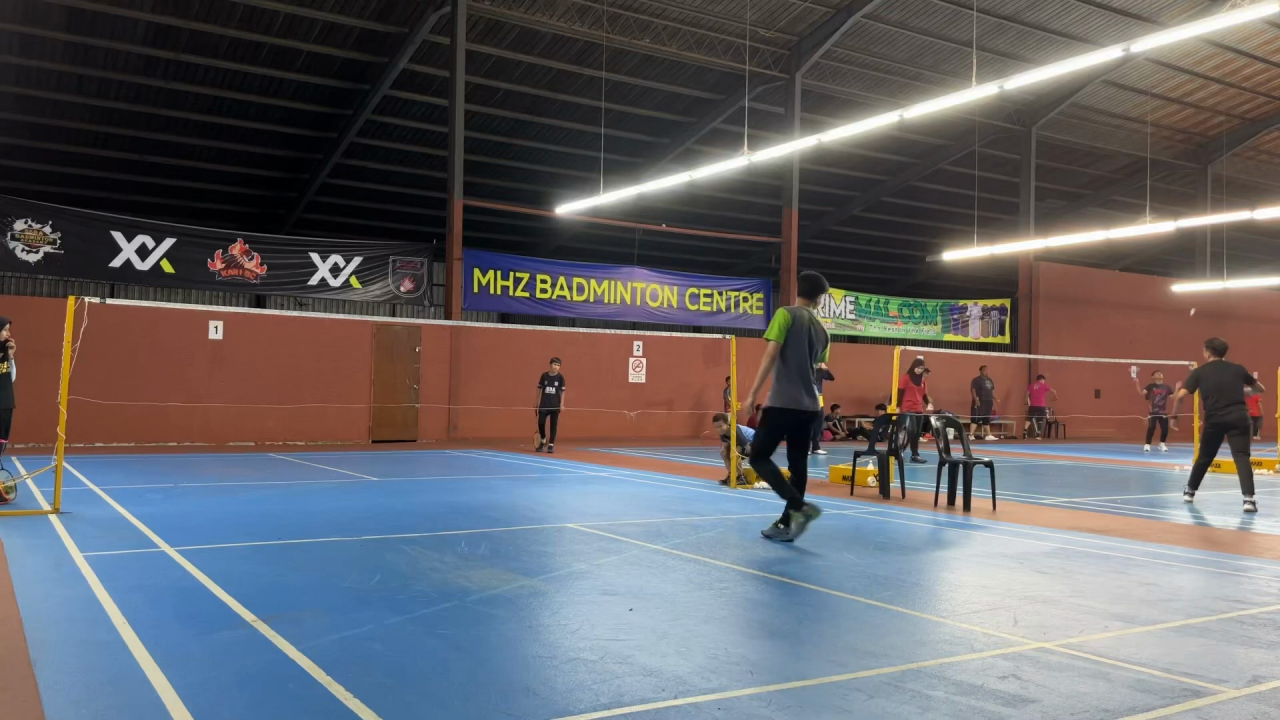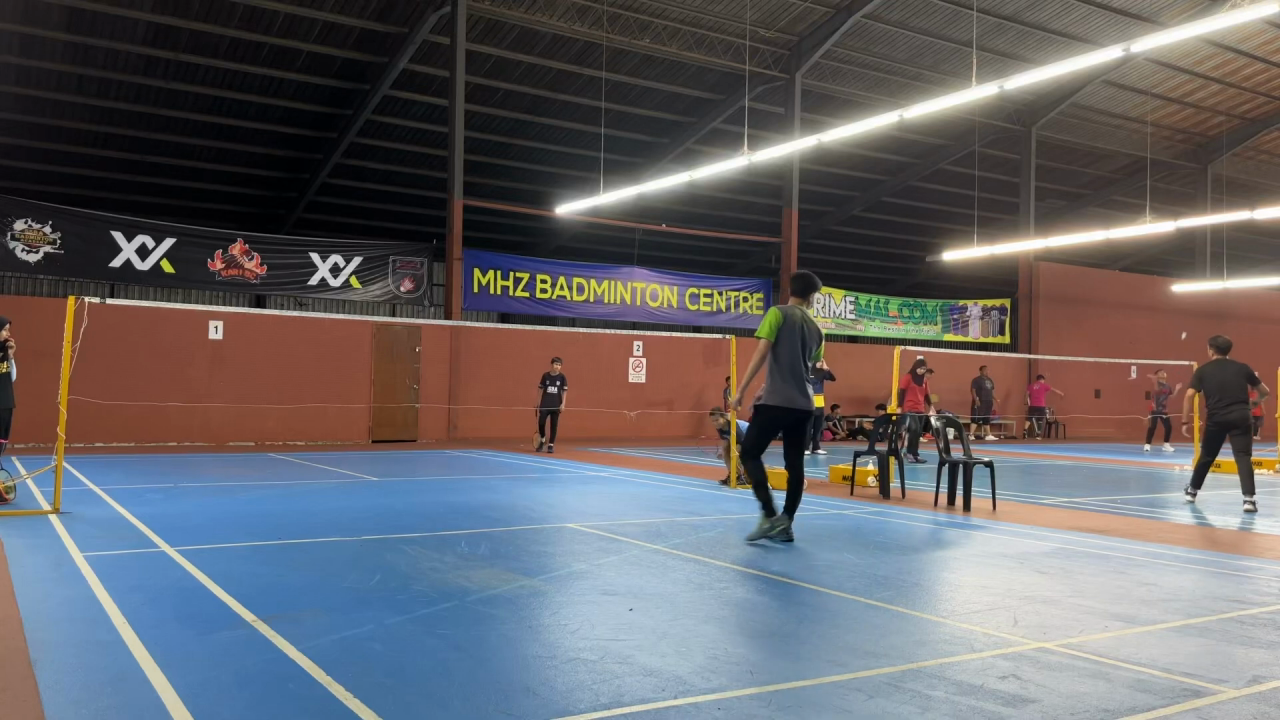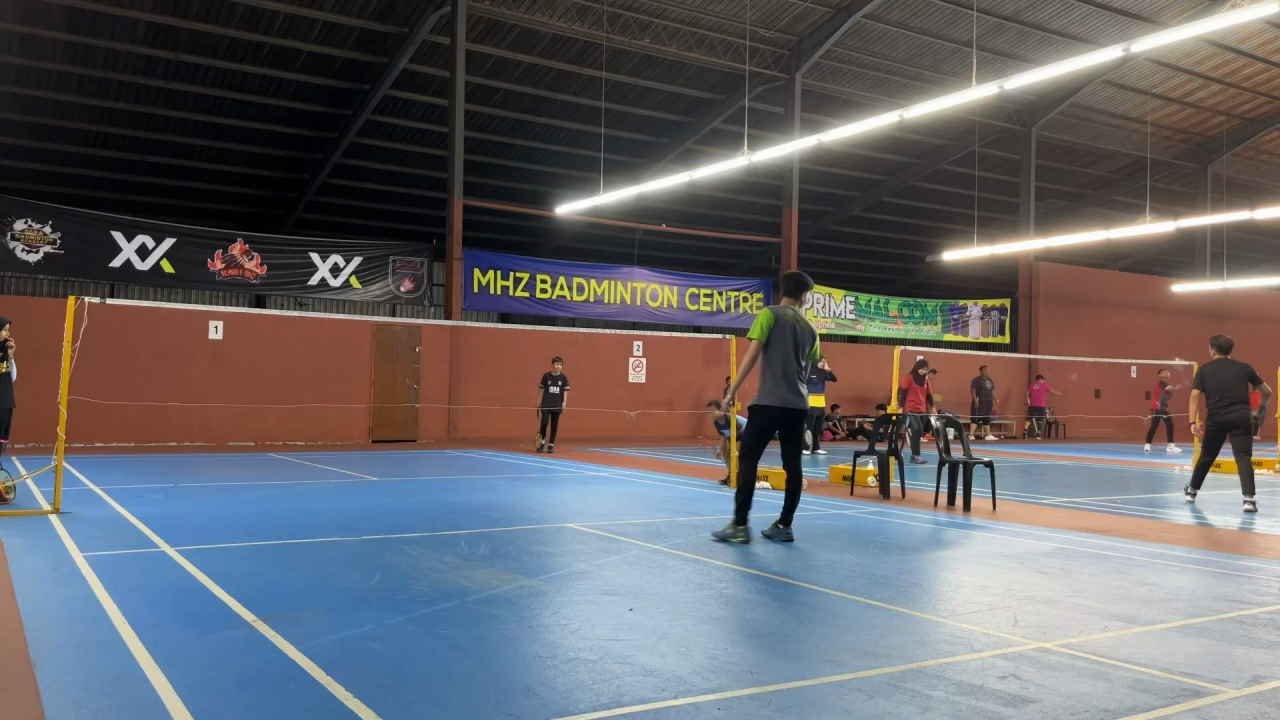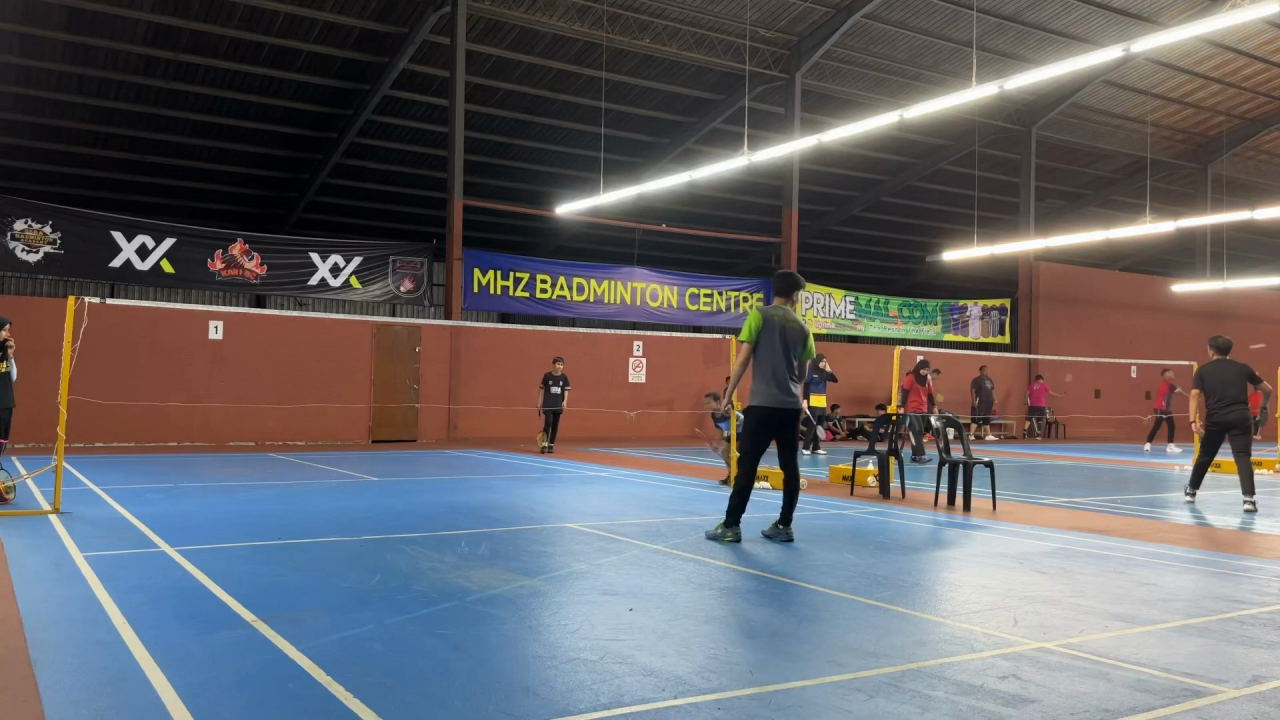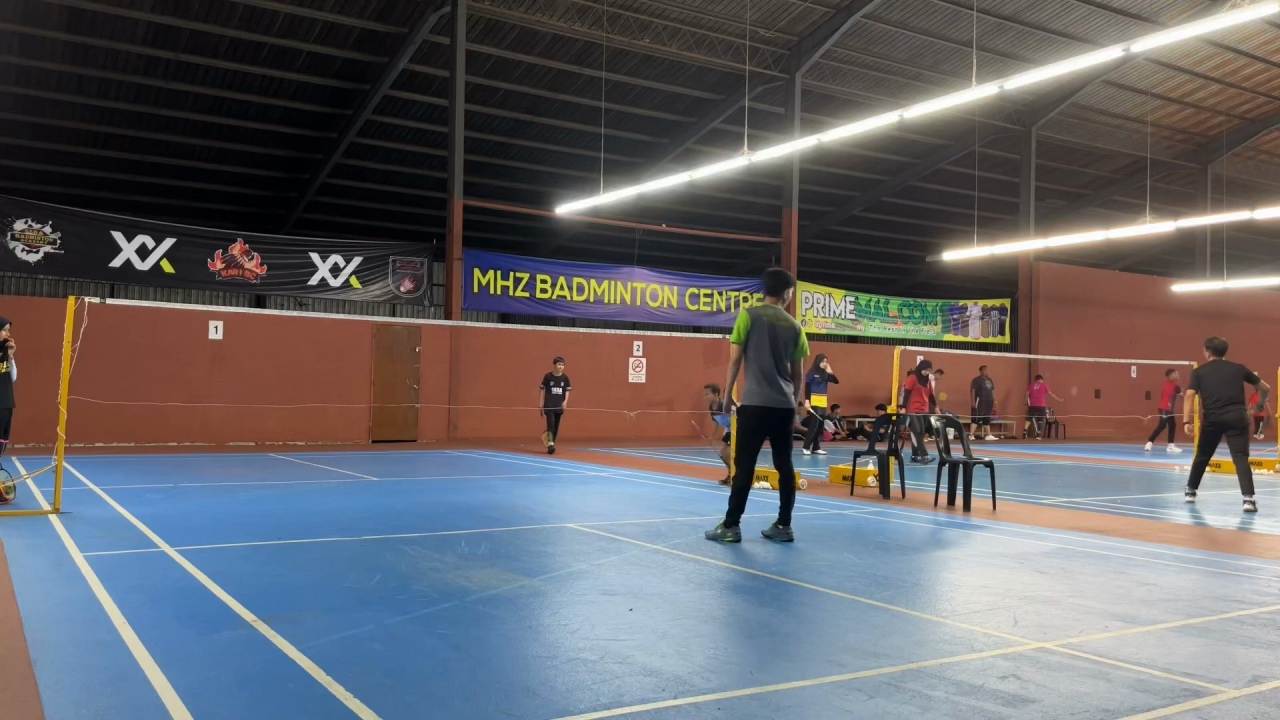
dt=0.1s
person 1, frame 1
left shoulder: (786, 314)
right shoulder: (823, 329)
left elbow: (771, 356)
left wrist: (752, 394)
left hip: (783, 403)
right hip: (810, 406)
left knee: (758, 457)
right knee: (798, 466)
left ankle: (800, 508)
right ankle: (788, 523)
person 1, frame 2
left shoulder: (778, 314)
right shoulder: (816, 328)
left elbow: (761, 354)
left wrist: (740, 390)
left hip: (777, 402)
right hip: (805, 405)
left knee: (749, 454)
right knee: (795, 465)
left ankle: (771, 515)
right ankle: (784, 523)
person 1, frame 3
left shoulder: (769, 314)
right shoulder: (810, 328)
left elbow: (752, 356)
left wrist: (732, 391)
left hip: (770, 402)
right hip: (799, 406)
left knee: (748, 461)
right knee: (793, 466)
left ankle: (739, 525)
right ankle: (784, 525)
person 1, frame 4
left shoulder: (759, 315)
right shoulder: (802, 327)
left elbow: (744, 359)
left wrist: (729, 393)
left hip: (763, 403)
right hip: (792, 406)
left knee: (747, 464)
right knee: (790, 466)
left ankle: (730, 525)
right ankle: (784, 525)
person 1, frame 5
left shoulder: (749, 316)
right shoulder: (795, 326)
left elbow: (734, 360)
right elbow: (798, 373)
left wrist: (727, 393)
right wrist: (796, 402)
left hip: (755, 403)
right hip: (784, 405)
left knee: (745, 465)
right knee: (784, 466)
left ankle: (731, 525)
right ankle: (783, 525)
